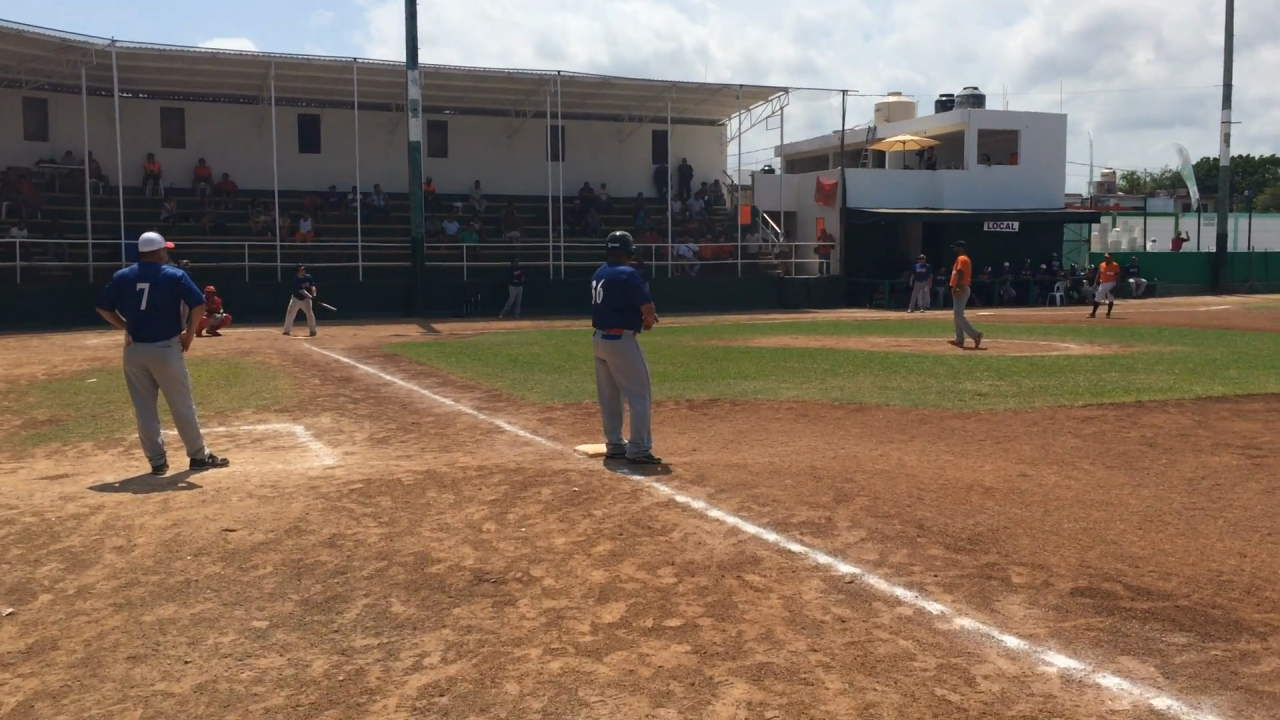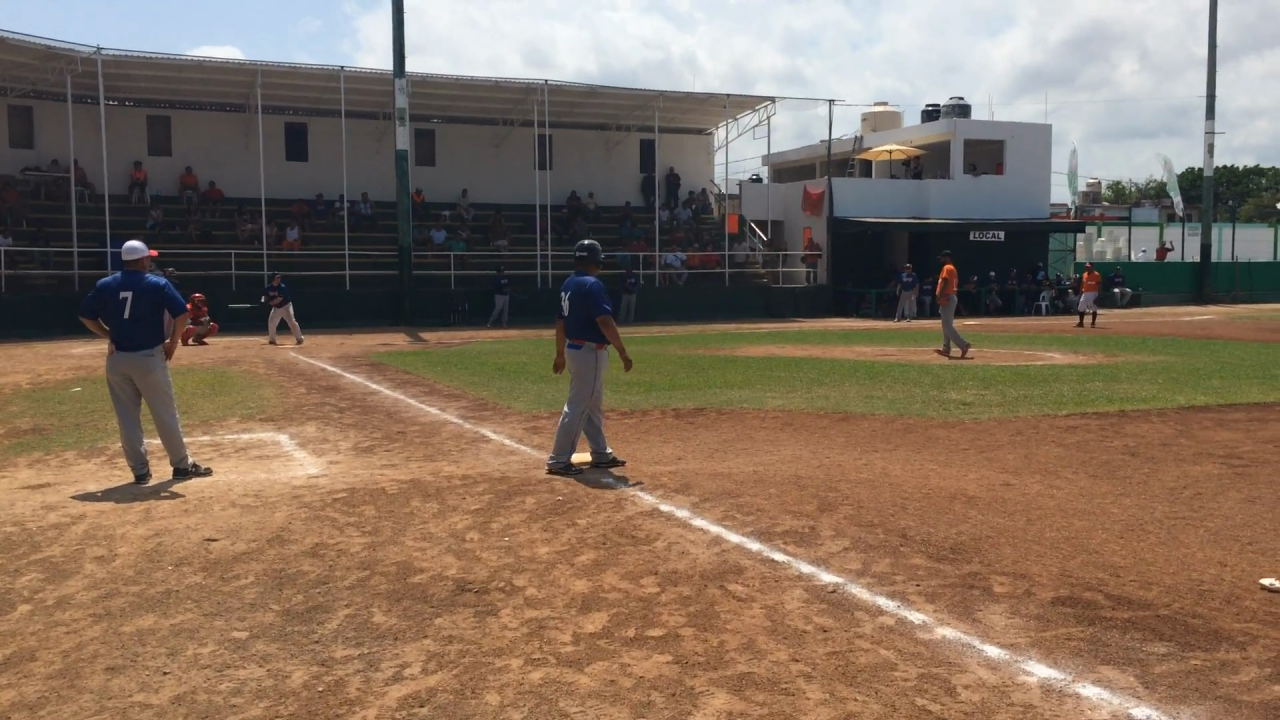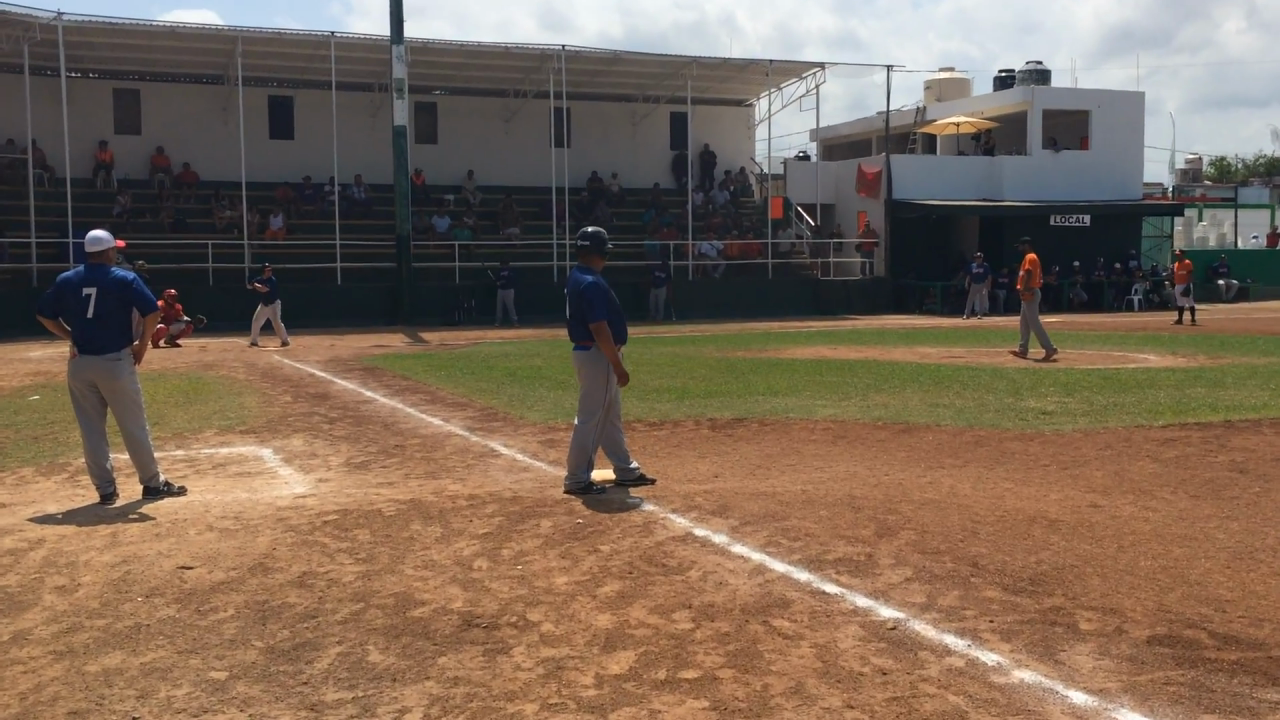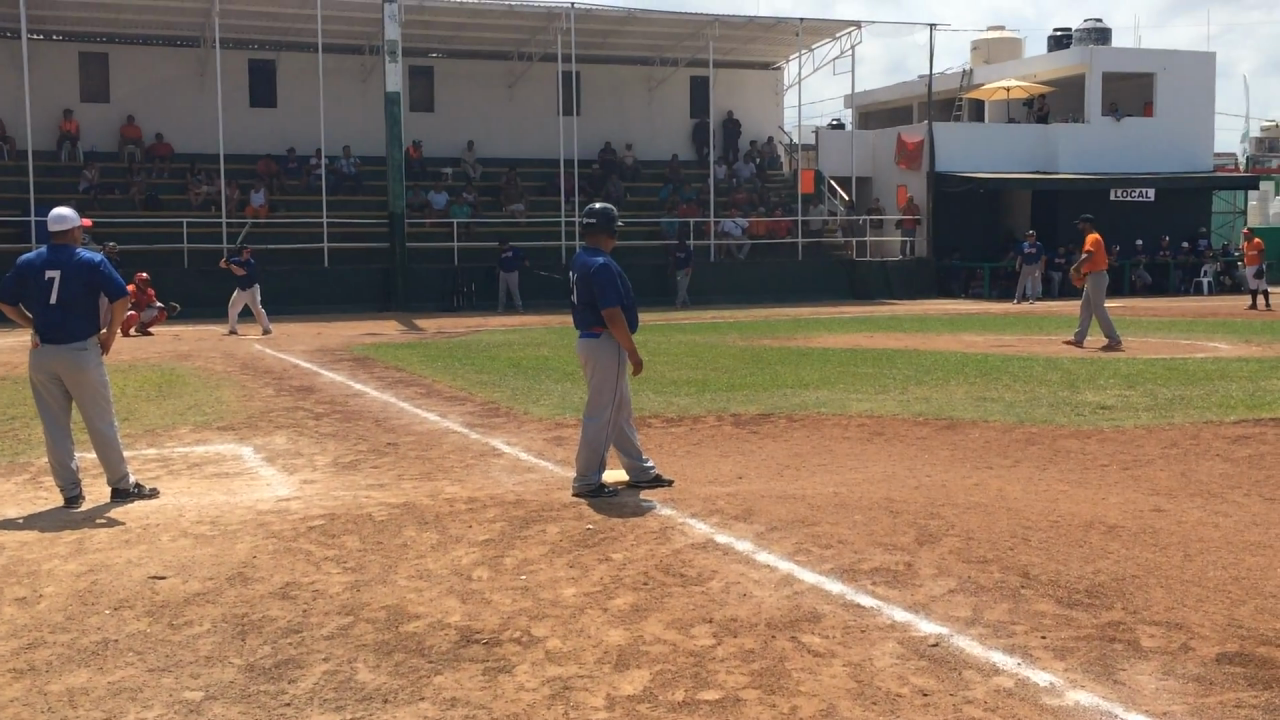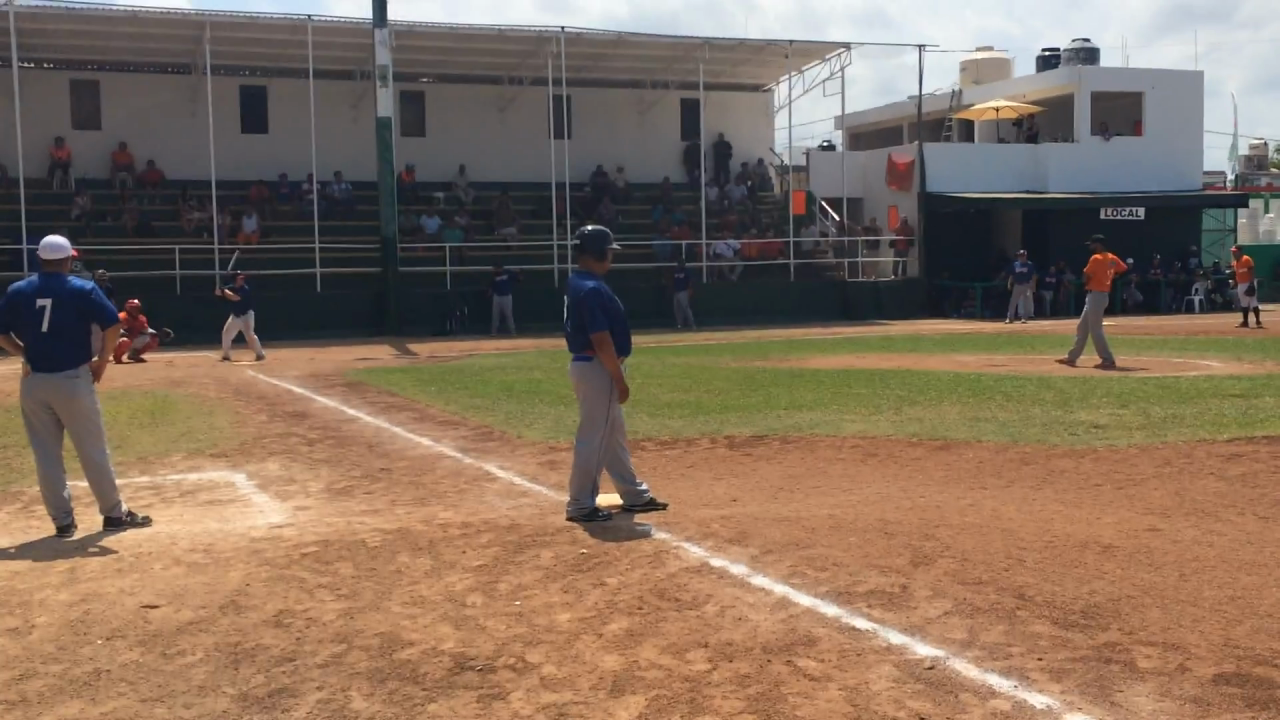
dt=0.7s
person 1, frame 1
left shoulder: (122, 277)
right shoulder: (174, 275)
left elbow: (102, 307)
right elbow: (198, 304)
left wrist: (126, 327)
right wrist: (189, 333)
left hip: (134, 350)
right hip: (165, 348)
left knee: (144, 409)
right knee: (182, 406)
left ankle: (157, 461)
right ankle: (198, 456)
person 1, frame 2
left shoulder: (105, 285)
right shoulder: (158, 284)
left elbow: (85, 316)
right elbow: (181, 314)
left wrist: (110, 336)
right wrist: (173, 342)
left hip: (117, 359)
right hip: (149, 357)
left knee: (127, 418)
right knee: (165, 415)
left ankle: (140, 470)
right ankle: (181, 465)
person 1, frame 3
left shoulder: (66, 280)
right shoulder: (125, 279)
left elbow: (44, 315)
right elbow: (152, 312)
left wrist: (72, 337)
right wrist: (142, 343)
left hip: (80, 364)
right hip: (115, 362)
left knee: (91, 430)
right knee: (134, 426)
left ankle: (106, 489)
right ankle: (153, 483)
person 1, frame 4
left shoulder: (26, 263)
right shoulder: (91, 261)
right elbow: (121, 298)
left wrist: (34, 325)
right wrist: (110, 333)
left hip: (42, 354)
right hip: (81, 351)
left knee: (54, 426)
right knee: (101, 423)
left ankle: (70, 491)
right ankle: (122, 485)
person 1, frame 5
right shoulder: (83, 289)
right elbow: (113, 325)
left wrist: (25, 354)
right wrist: (102, 360)
left hip: (34, 382)
right hip: (73, 379)
left knee: (46, 455)
right knee: (93, 450)
left ankle: (63, 520)
right ankle: (114, 513)
person 2, frame 1
left shoulder: (598, 274)
right shoulder: (627, 274)
right elbow: (647, 308)
left wrist: (639, 318)
right wrist: (650, 318)
left hip: (600, 339)
right hip: (620, 340)
left knee: (609, 396)
right knee: (639, 394)
left ankle: (614, 445)
right ankle: (638, 449)
person 2, frame 2
left shoulder: (569, 284)
right shoulder: (592, 285)
left elbow: (560, 322)
right elbow: (605, 322)
left wrist: (560, 353)
right wrist: (622, 351)
left hip: (574, 349)
right hip: (590, 352)
left knee: (592, 406)
right knee: (578, 407)
left ankle: (601, 454)
right ankle: (559, 460)
person 2, frame 3
left shoulder: (578, 277)
right shoulder: (591, 283)
right elbow: (599, 329)
right wrist: (618, 365)
left hip: (590, 353)
right hip: (597, 356)
left knee: (610, 416)
right knee: (591, 418)
left ankle: (626, 470)
right ankle: (577, 479)
person 2, frame 4
left shoulder: (581, 259)
right shoulder: (602, 265)
right elbow: (613, 316)
right wrist: (633, 351)
left hip: (592, 339)
right hip: (604, 344)
left knee: (620, 410)
right knee: (600, 413)
left ankle: (640, 470)
right ankle: (586, 481)
person 2, frame 5
left shoulder: (581, 282)
right shoulder: (591, 289)
right elbow: (601, 341)
right wrist: (619, 379)
left hip: (592, 366)
right hip: (596, 369)
left knee: (614, 434)
right knee: (593, 437)
left ankle: (634, 494)
right ankle: (580, 505)
